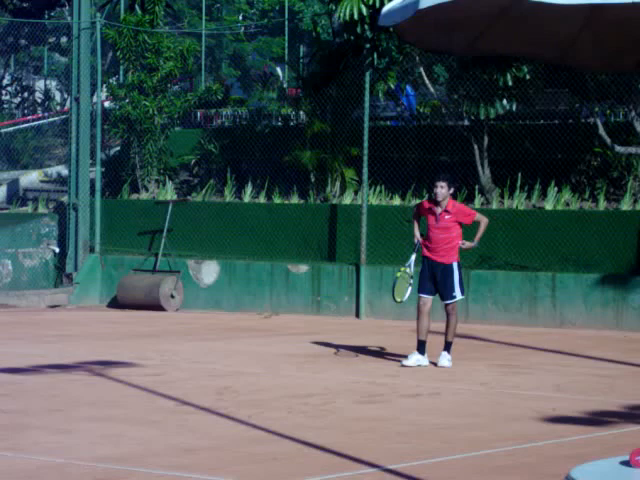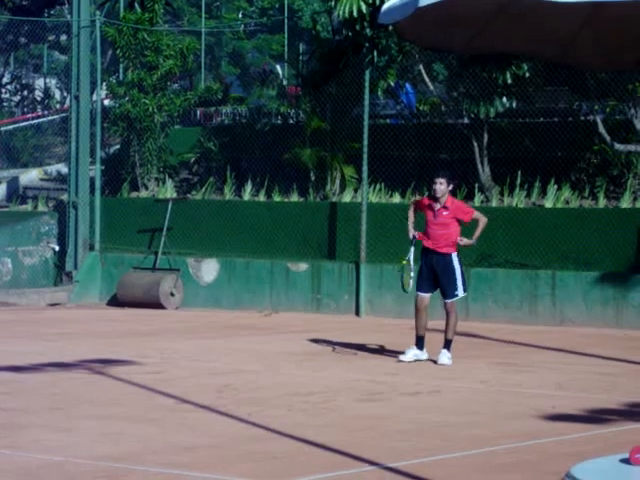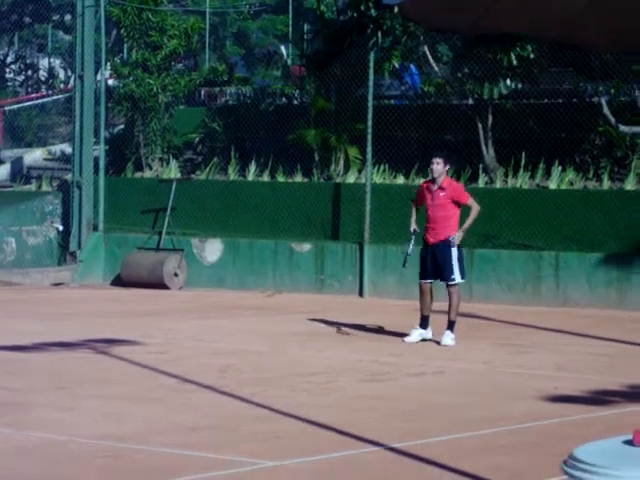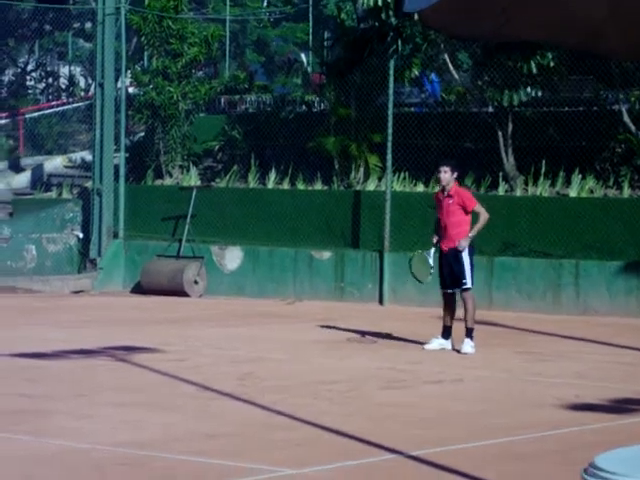
dt=0.2s
person 1, frame 1
left shoulder: (458, 210)
right shoulder: (426, 206)
left elbow: (484, 220)
right elbow: (415, 213)
left wrist: (474, 242)
right wrist: (416, 232)
left hip: (449, 263)
right hip: (429, 261)
left knee: (450, 308)
right knee: (423, 305)
left ankle: (446, 353)
right ankle: (420, 354)
person 1, frame 2
left shoulder: (457, 206)
right shoulder: (425, 202)
left elbow: (483, 219)
right elbow: (412, 206)
left wrist: (472, 240)
right wrist: (411, 227)
left hip: (448, 258)
right hip: (428, 256)
left knee: (450, 305)
right knee: (420, 301)
left ankle: (446, 350)
right ankle: (419, 348)
person 1, frame 3
left shoulder: (454, 188)
right shoulder: (424, 187)
left elbow: (475, 208)
right elbow: (416, 203)
left wrist: (461, 230)
right wrist: (413, 220)
left hip: (447, 243)
right hip: (429, 242)
left knee: (452, 286)
right knee: (424, 285)
left ankle: (450, 331)
right ankle: (423, 328)
person 1, frame 4
left shoulder: (462, 194)
right shoulder: (438, 196)
left elbow: (484, 215)
left wrist: (469, 237)
right wrist: (436, 234)
left hip: (460, 249)
right hip: (445, 250)
left knee: (466, 292)
right knee: (447, 294)
left ankle: (469, 339)
right ankle: (445, 338)
